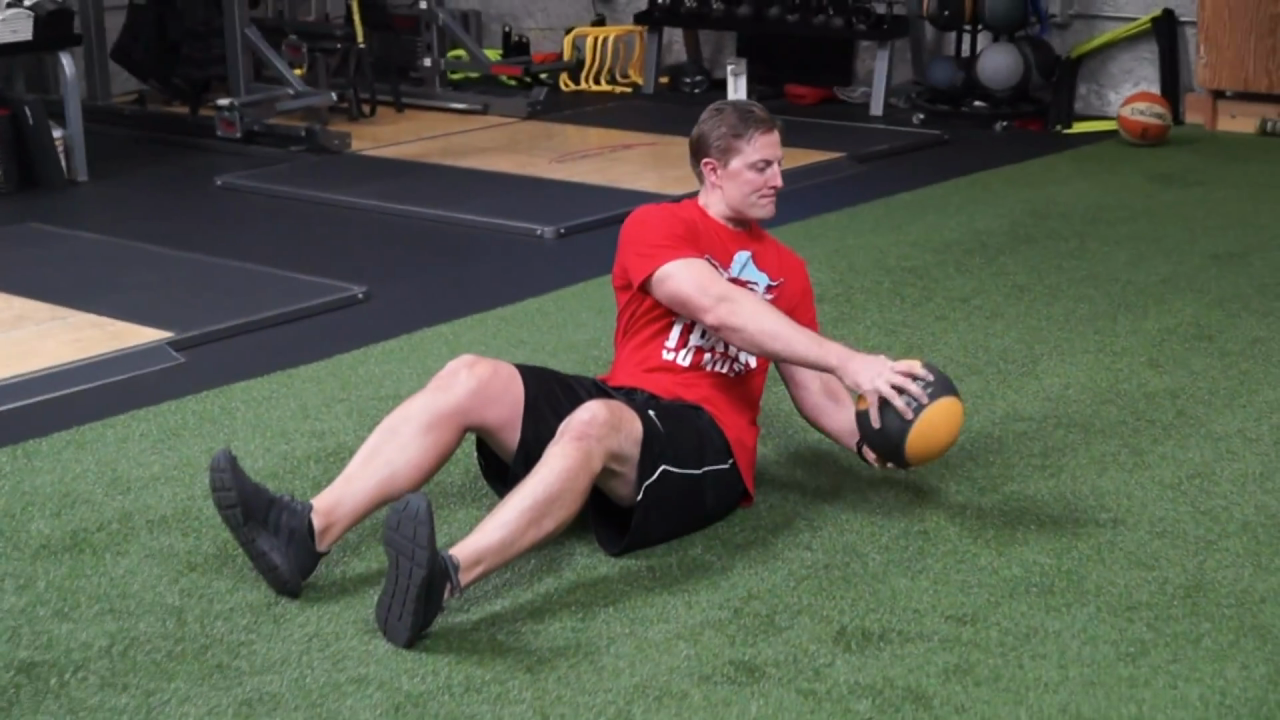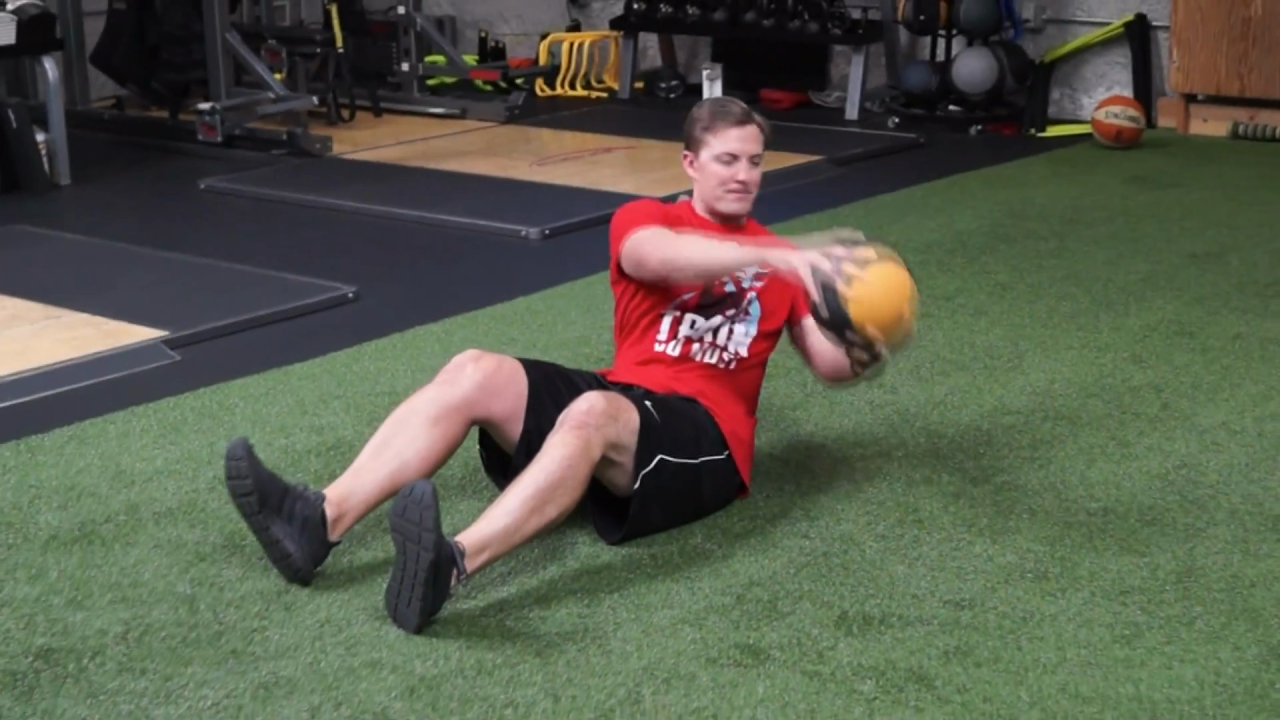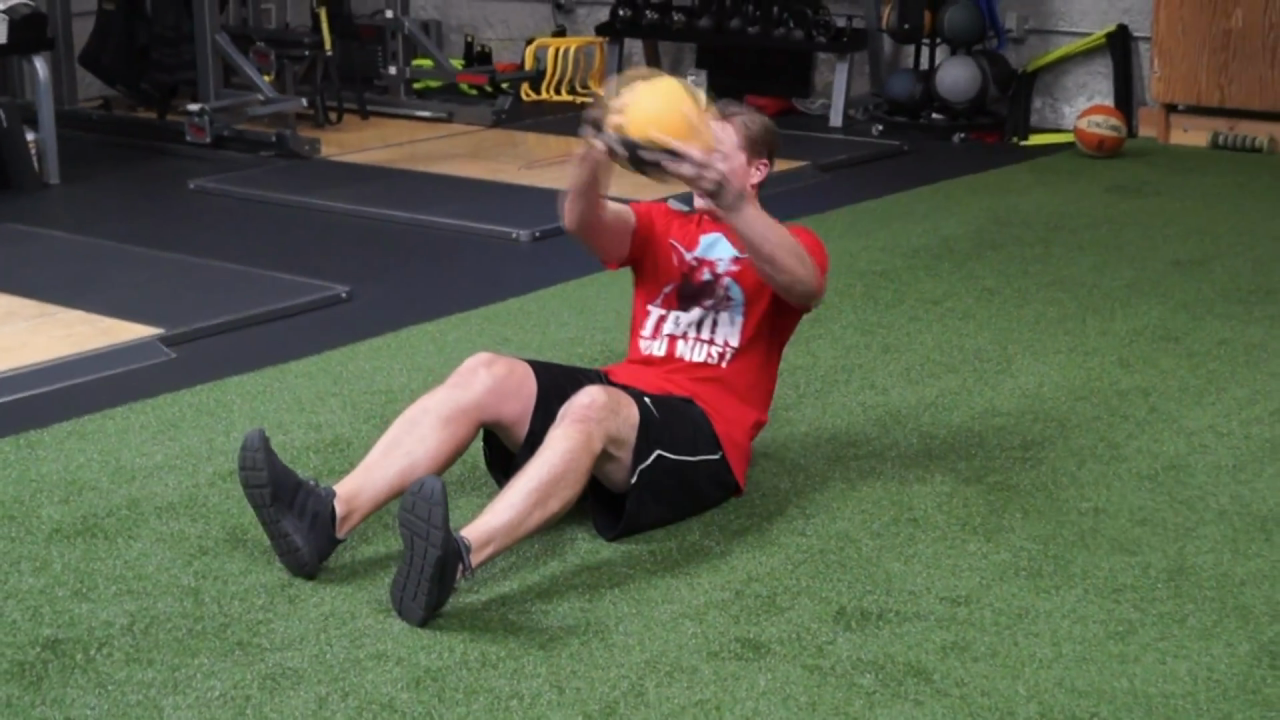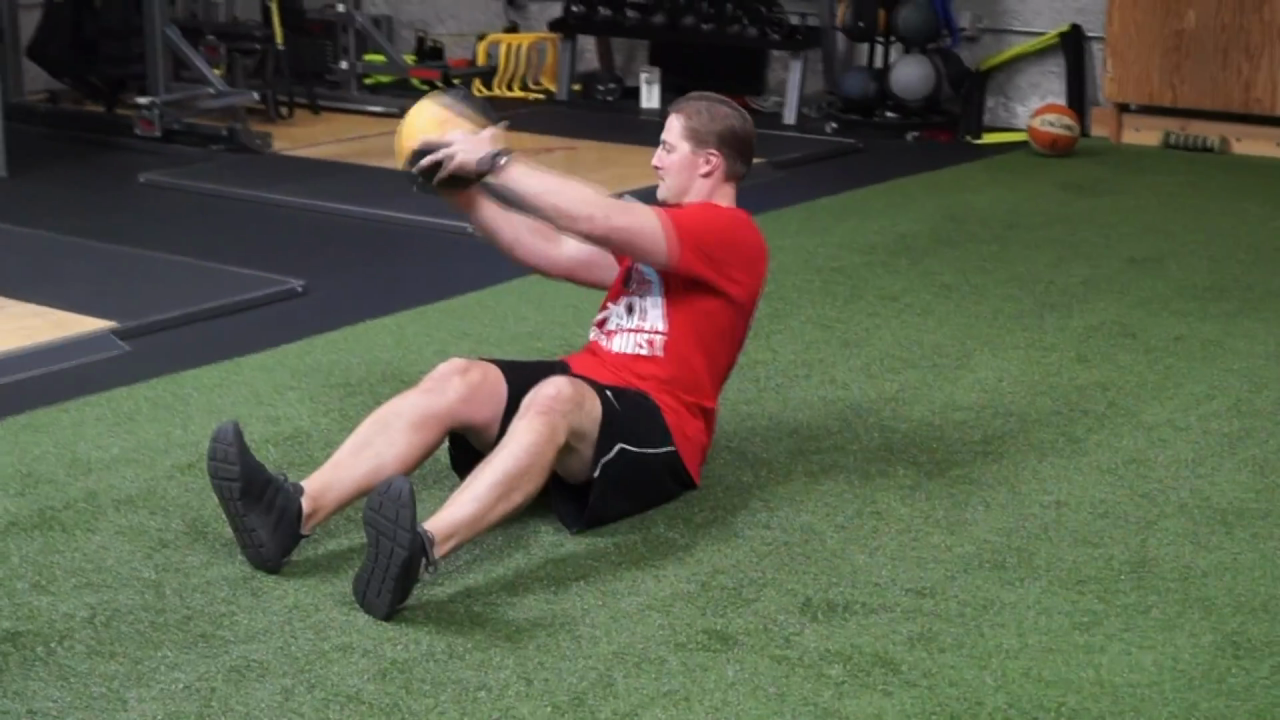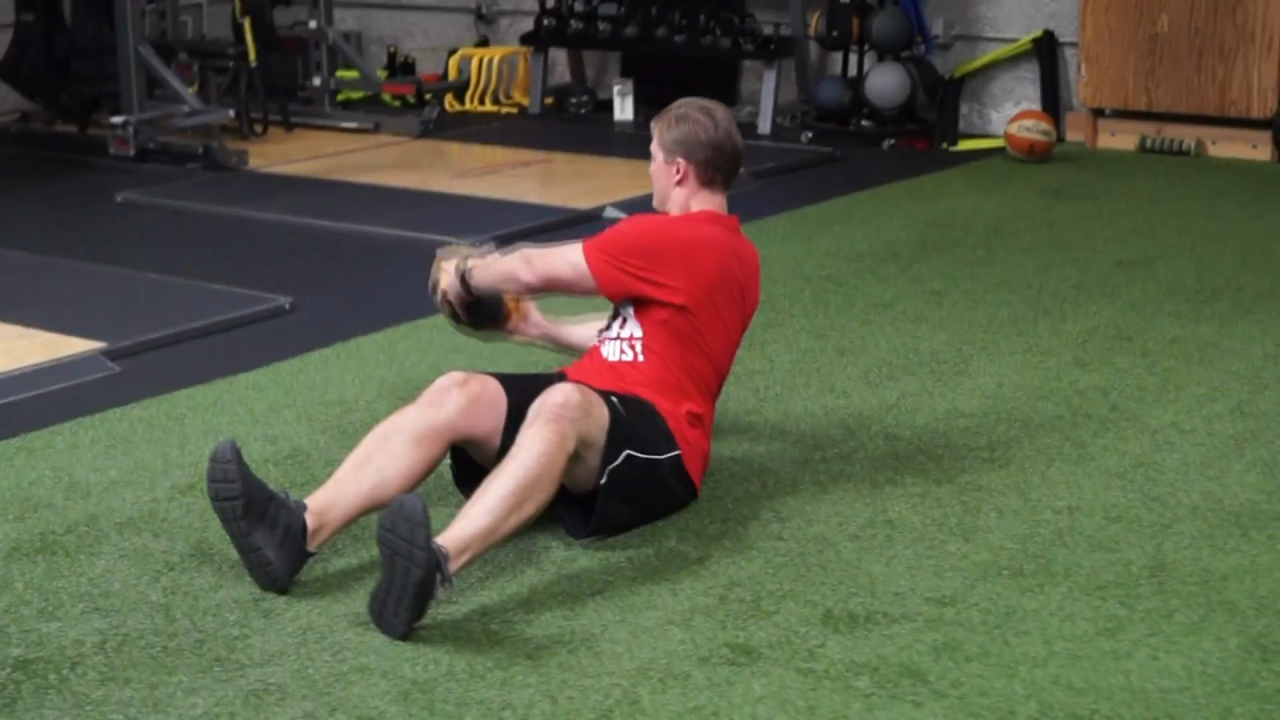
dt=0.4s
person 1, frame 1
left shoulder: (786, 268)
right shoulder: (656, 226)
left elbow: (814, 392)
right elbow: (717, 310)
left wrist: (874, 432)
right wrist: (850, 360)
left hip: (709, 442)
right hip: (618, 402)
left knee: (594, 424)
right knee: (469, 377)
left ankle: (444, 579)
right ankle: (310, 530)
person 1, frame 2
left shoulder: (786, 258)
right shoulder: (651, 221)
left elbow: (828, 366)
right elbow: (654, 257)
left wrist: (859, 351)
right wrist: (777, 252)
left hip: (707, 434)
right hip: (621, 393)
left knee: (592, 414)
right knee: (475, 371)
left ankle: (452, 564)
right ankle: (322, 519)
person 1, frame 3
left shoulder: (794, 247)
right shoulder: (662, 225)
left elbow: (798, 277)
right elbow: (586, 220)
left wrist: (722, 194)
right wrist: (596, 158)
left hip: (705, 435)
right hip: (626, 392)
left knee: (592, 407)
right knee: (485, 373)
left ankle: (456, 559)
right ankle: (330, 515)
person 1, frame 4
left shoulder: (726, 234)
right shoulder: (671, 235)
left elbow: (592, 216)
right elbow: (568, 257)
left wrist: (495, 162)
right wrist: (476, 201)
left hip: (657, 430)
left knee: (555, 396)
right knee: (457, 379)
left ankle: (422, 550)
right ankle: (297, 509)
person 1, frame 5
left shoulder: (675, 238)
right shoulder: (719, 247)
left elbow: (537, 270)
left wrist: (466, 276)
right wrist: (544, 329)
left hip: (656, 440)
left knee: (562, 403)
right knee: (456, 392)
left ankle: (437, 562)
right ankle: (301, 528)
